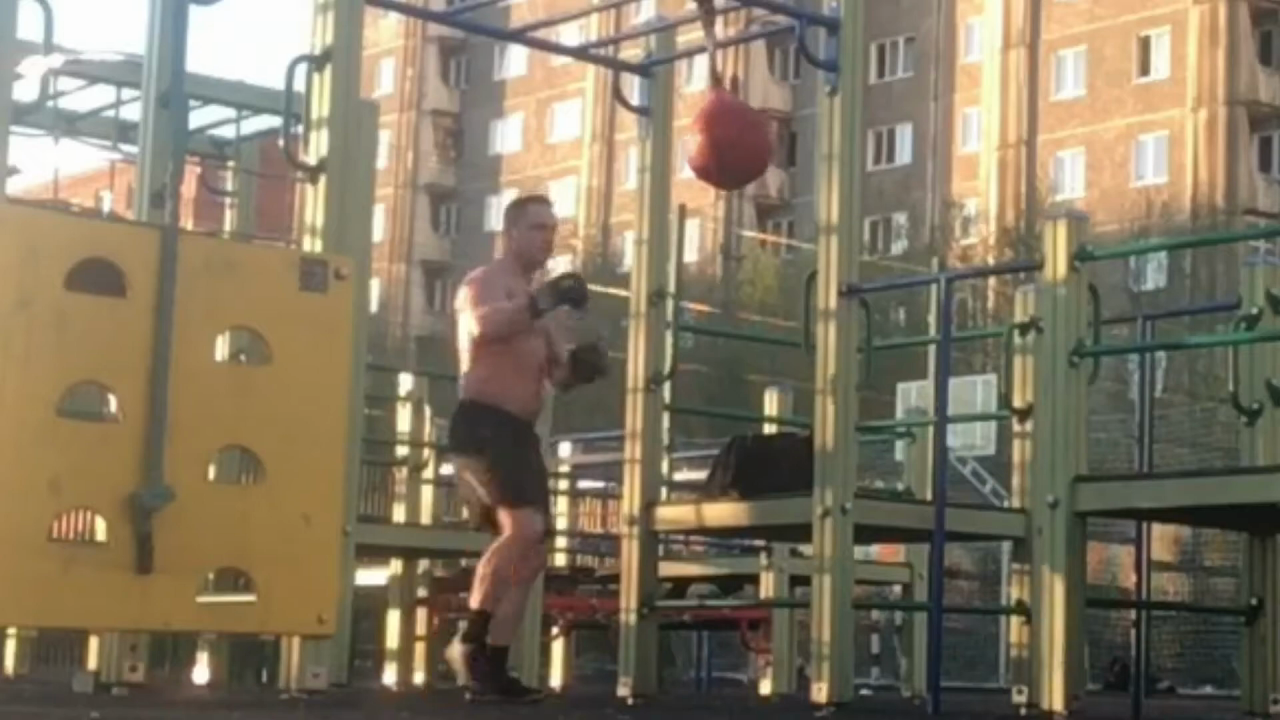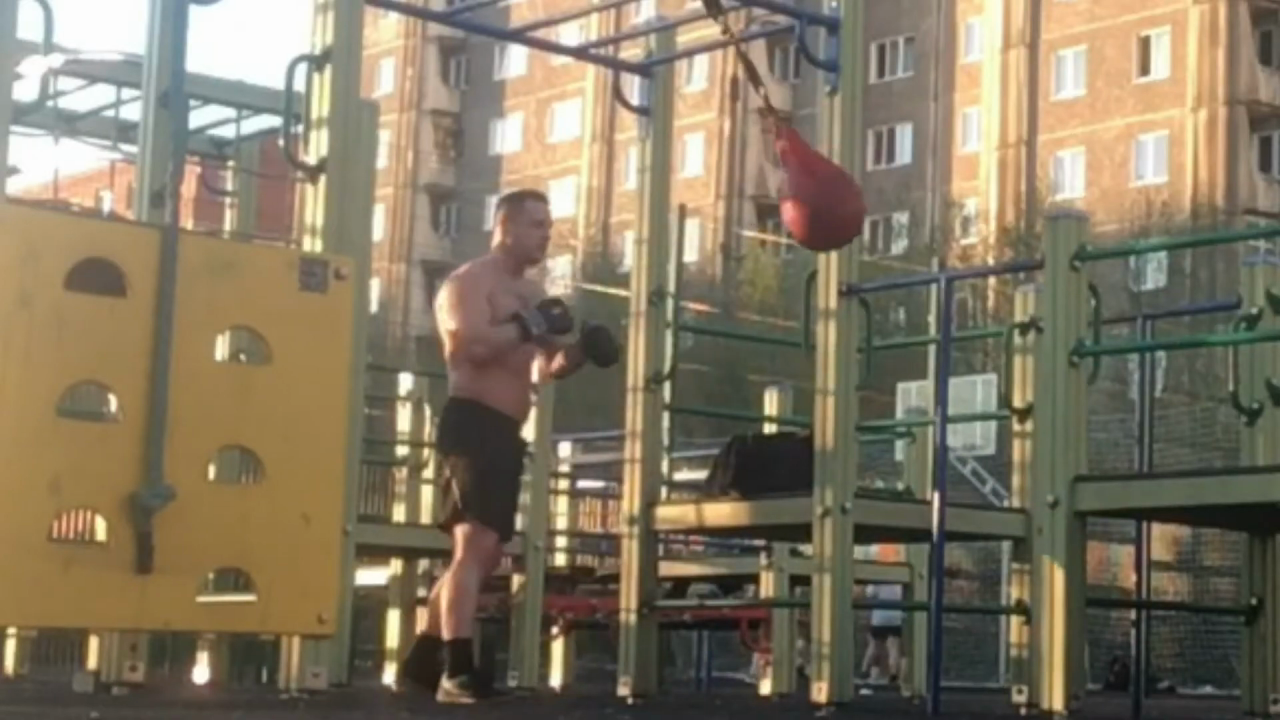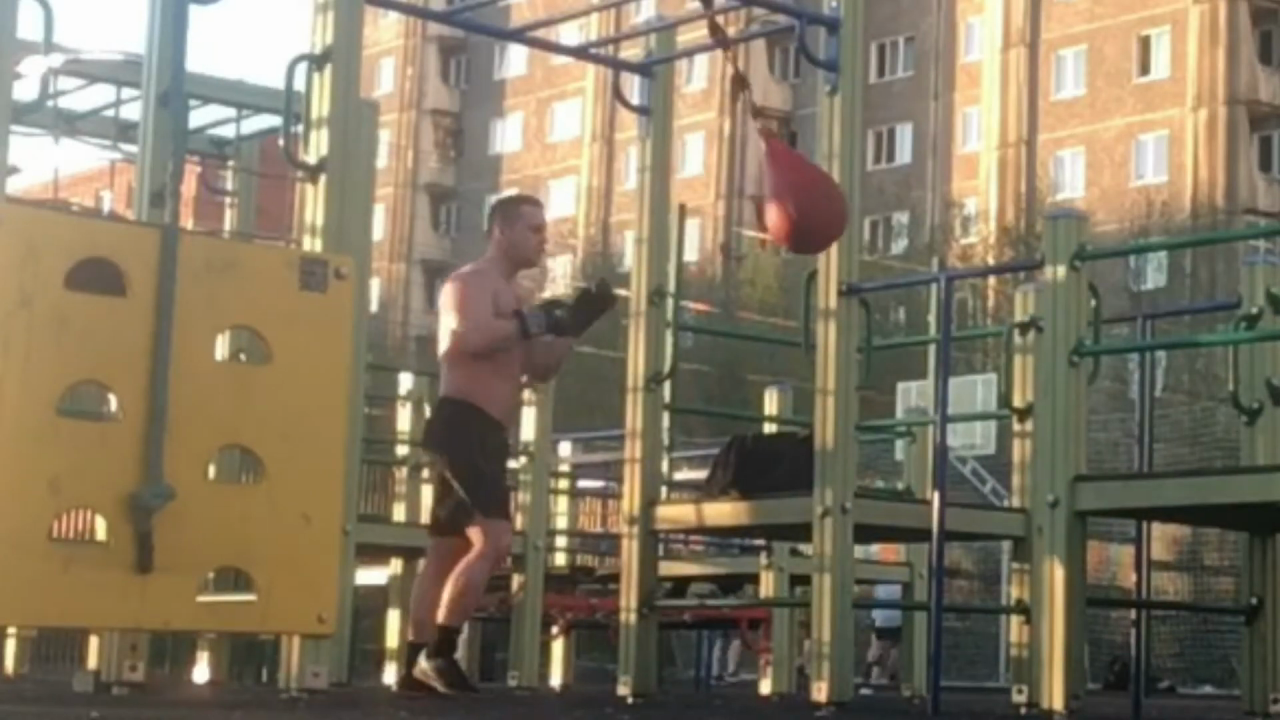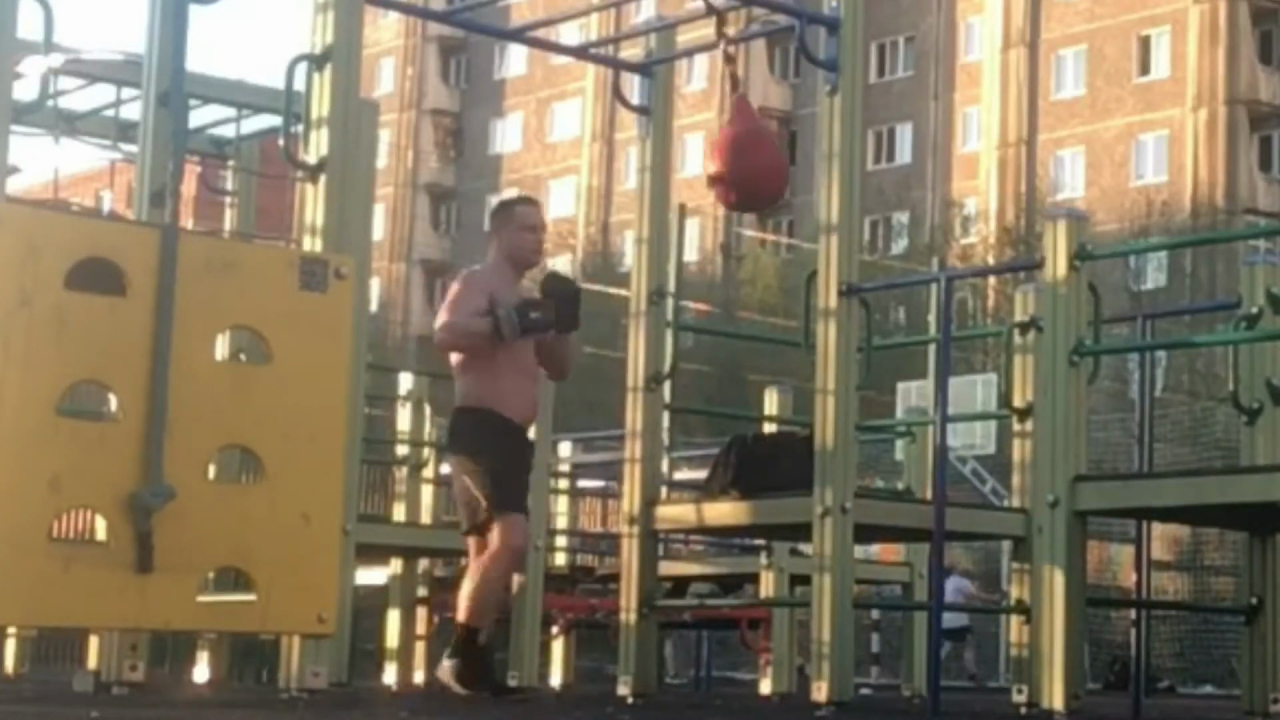
dt=1s
person 1, frame 1
left shoulder: (537, 300)
right shoulder: (484, 281)
left elbow: (554, 377)
right elbow: (485, 325)
left wrist: (578, 365)
right wrist: (543, 302)
left hip: (520, 434)
right hip: (482, 427)
left knee: (529, 559)
right knee: (524, 528)
left ankle: (491, 673)
right ankle: (470, 640)
person 1, frame 2
left shoulder: (526, 294)
right shoulder: (470, 281)
left elbow: (543, 369)
right elbow: (473, 345)
left wrist: (579, 349)
right wrist: (530, 324)
left hip: (505, 434)
right hip: (472, 426)
left knee: (485, 554)
right knee: (473, 547)
left ankle: (423, 658)
right ankle: (457, 672)
person 1, frame 3
left shoulder: (504, 294)
right shoulder: (472, 281)
left elbow: (540, 369)
right elbow: (467, 341)
left wrist: (575, 318)
right wrist: (533, 322)
left hip: (482, 434)
right hip: (463, 428)
left knee: (447, 552)
right knee: (493, 542)
left ankle: (418, 667)
right ankle: (439, 655)
person 1, frame 4
left shoulder: (525, 297)
right shoulder: (477, 283)
left elbow: (559, 370)
right elbow: (446, 334)
left wrist: (563, 321)
right wrist: (508, 323)
left hip: (511, 439)
right hip: (480, 433)
left knee: (492, 554)
right knee: (510, 541)
left ankle: (472, 660)
right ankle: (459, 653)
